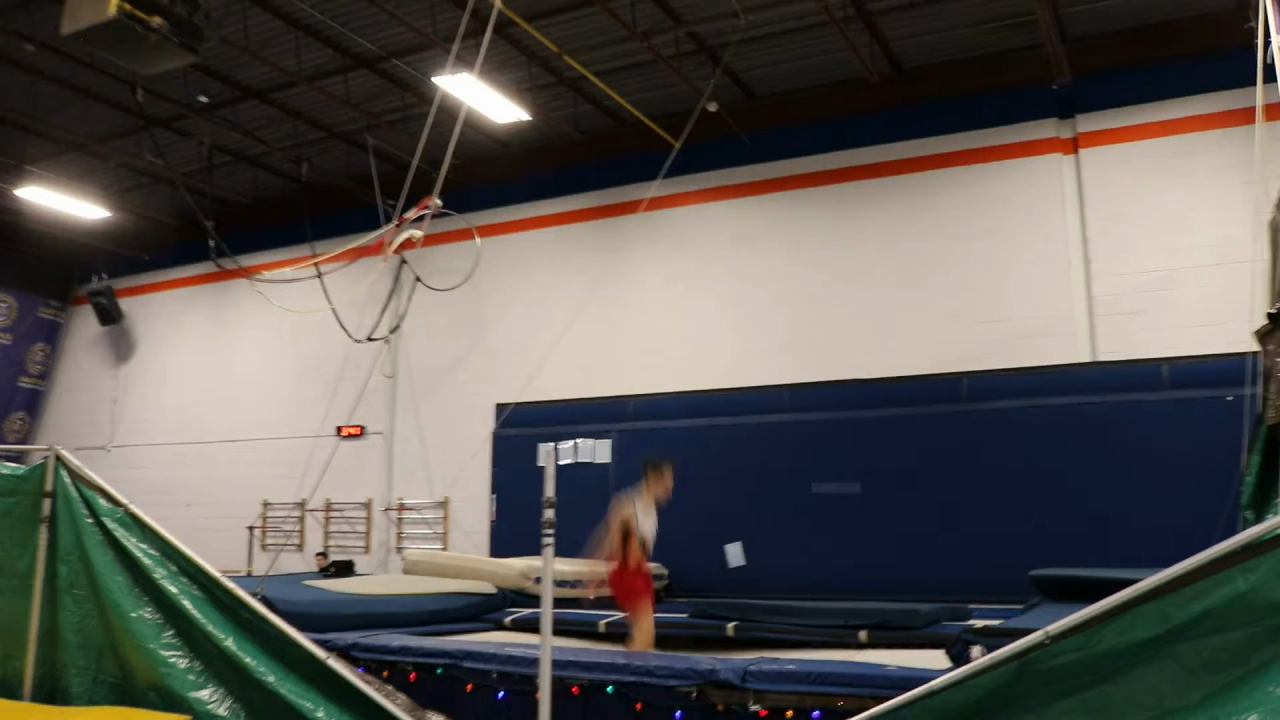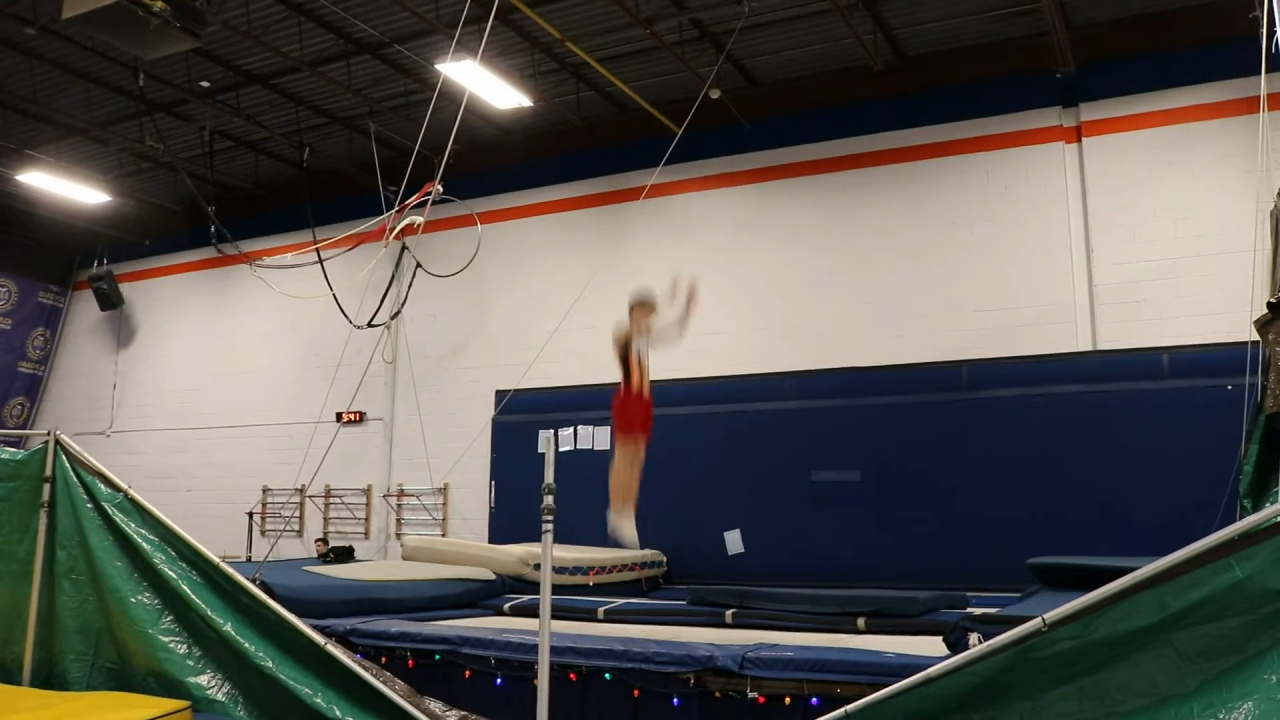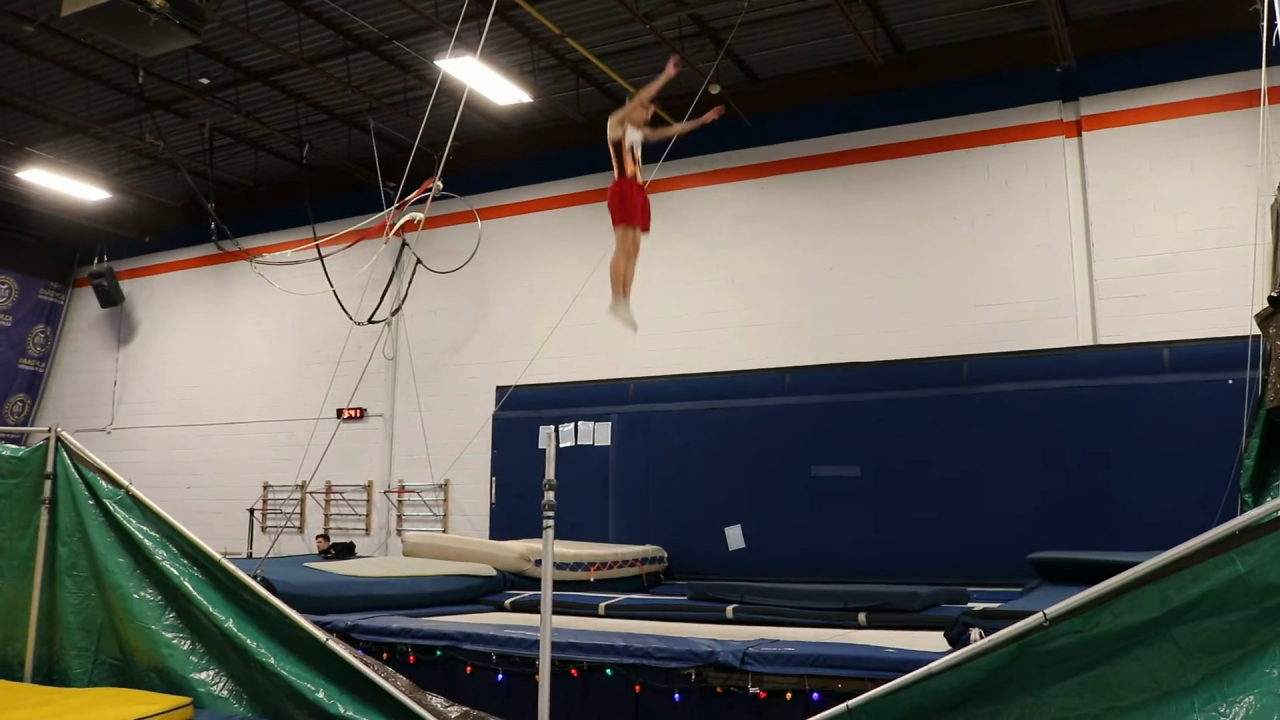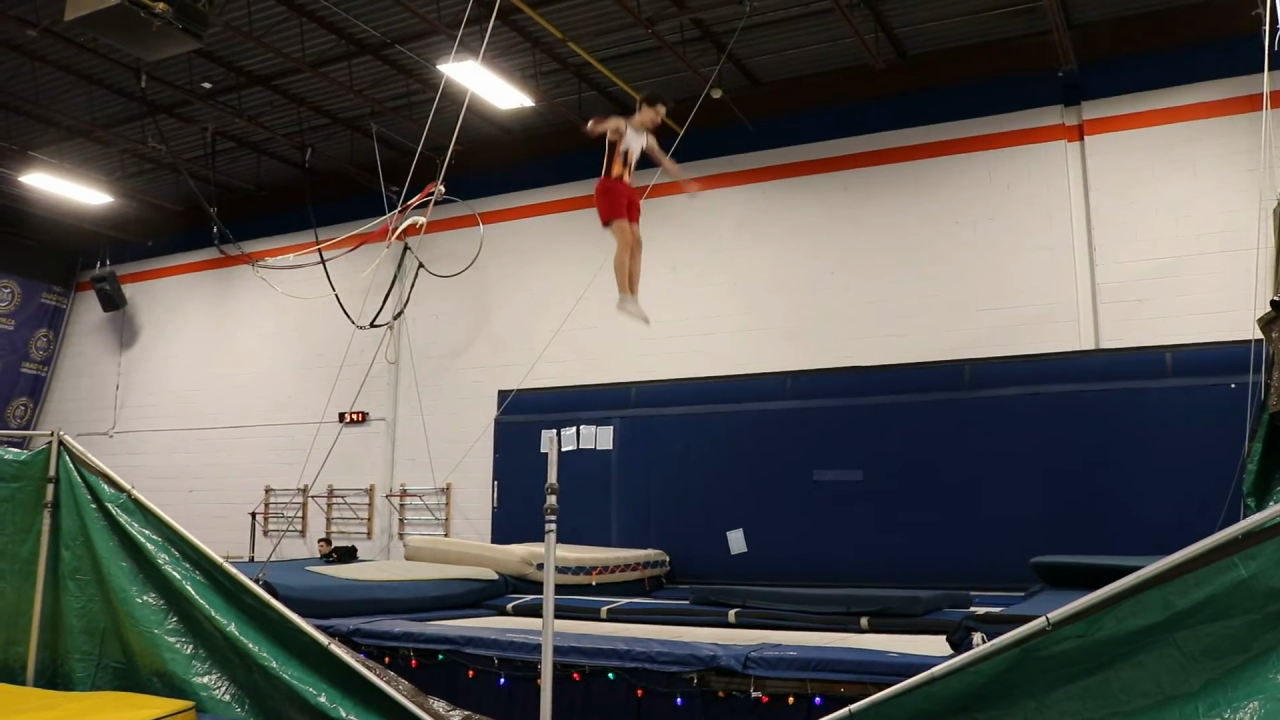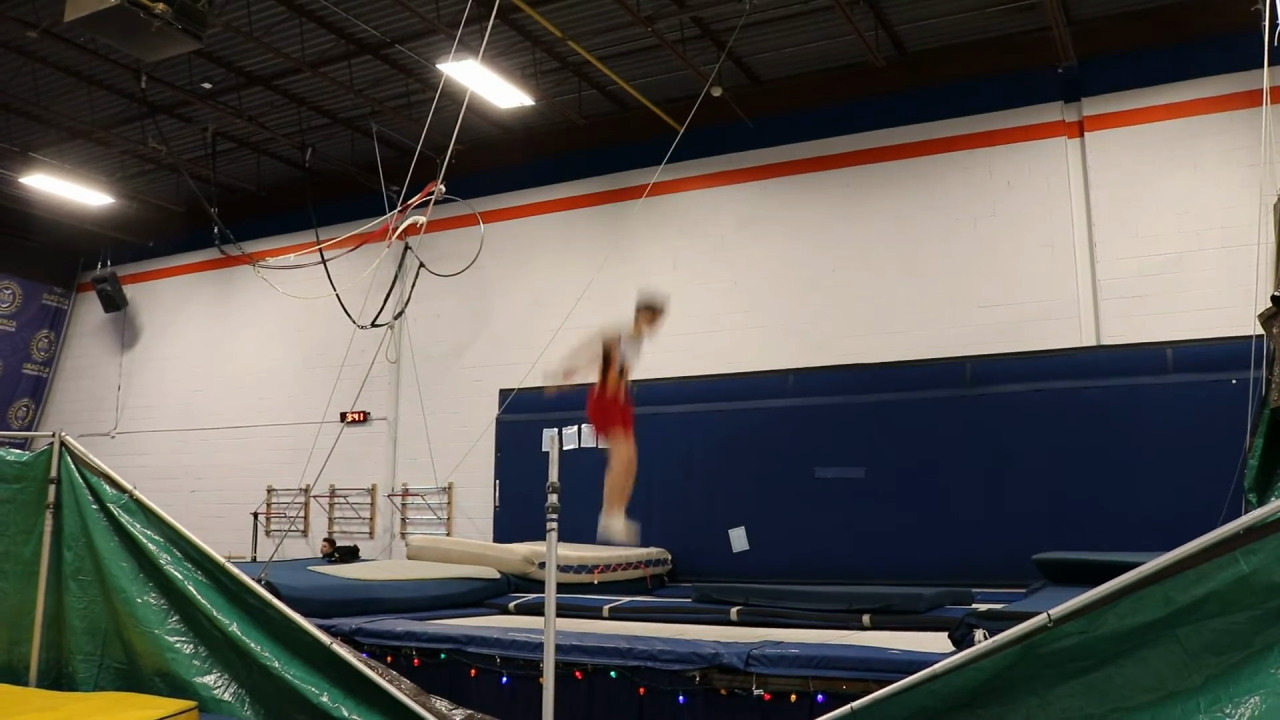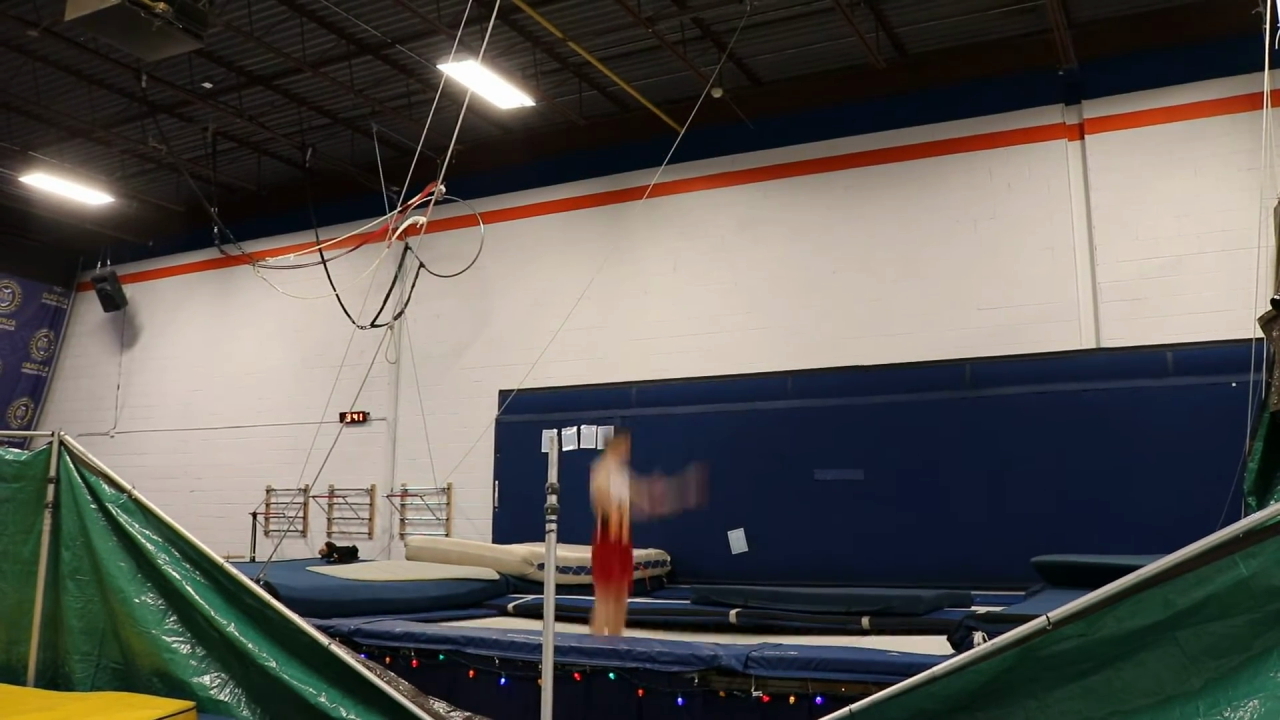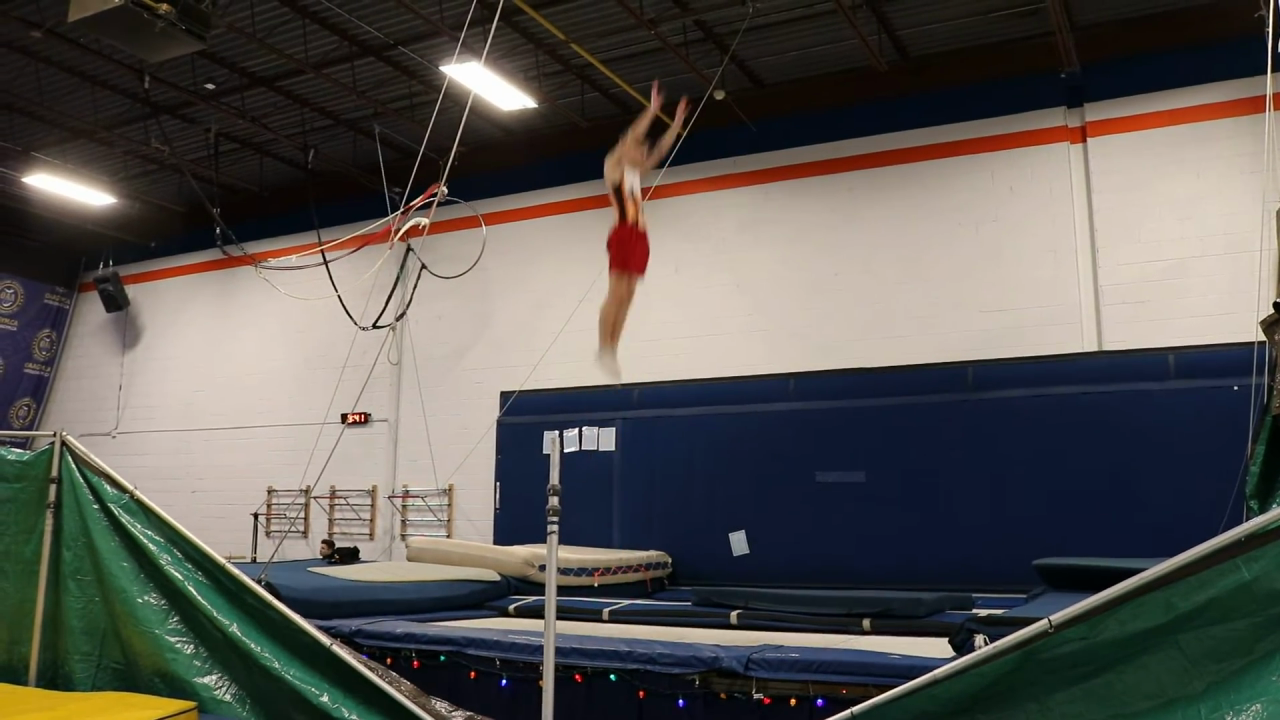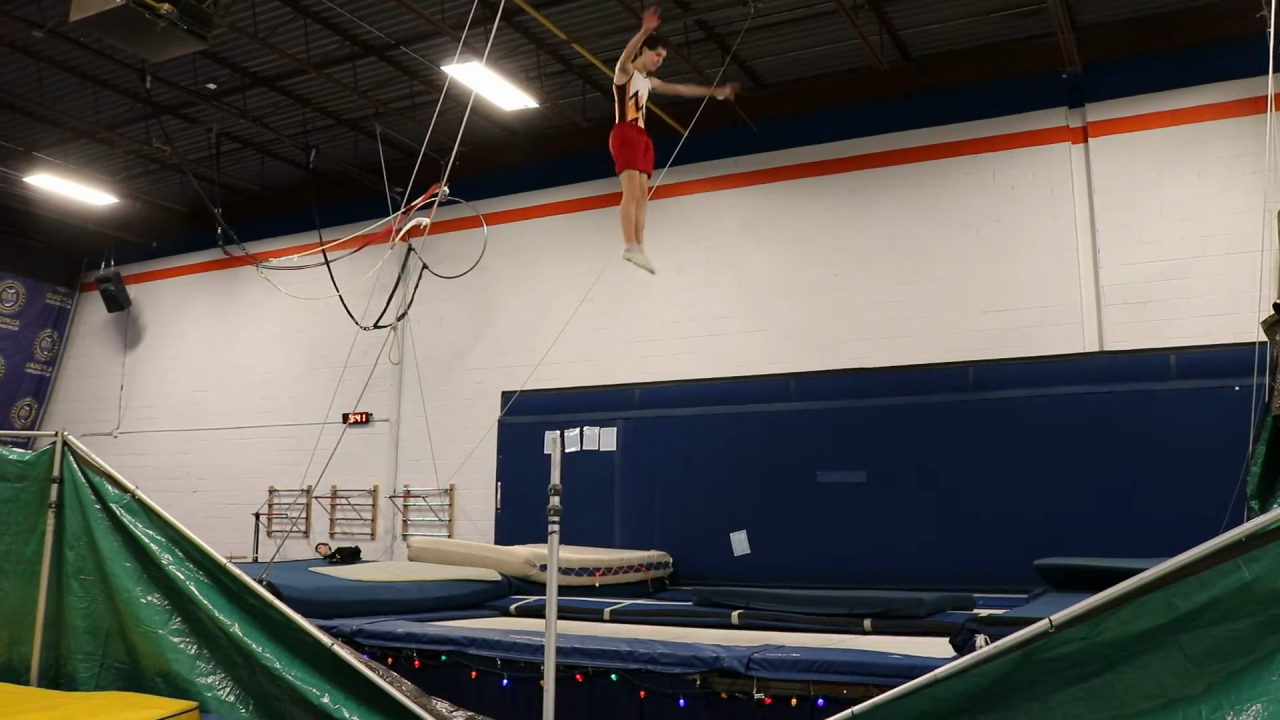
dt=0.4s
person 1, frame 1
left shoulder: (652, 508)
right shoulder: (629, 510)
left hip: (640, 573)
right hip: (623, 576)
left knee: (647, 629)
right knee: (645, 628)
person 1, frame 2
left shoulder: (644, 337)
right shoulder: (623, 333)
left elbow: (675, 333)
left wrist: (687, 308)
right wrist: (667, 304)
left hip: (643, 400)
right hip: (628, 400)
left knee: (636, 461)
right knee: (623, 458)
left ankle: (628, 516)
right ankle: (618, 515)
person 1, frame 3
left shoulder: (638, 132)
right shoulder: (617, 123)
left elbow: (670, 131)
right elbow: (638, 100)
left wrist: (703, 120)
right wrist: (665, 77)
left hip: (638, 191)
right hip: (623, 188)
left knee: (633, 250)
right knee: (623, 247)
left ankle: (624, 304)
right ankle: (618, 302)
person 1, frame 4
left shoulder: (646, 138)
right shoulder: (620, 125)
left elbow: (665, 161)
right elbow: (597, 127)
left wrist: (687, 182)
right wrist: (596, 125)
left hip: (625, 189)
right hip: (609, 188)
left knee: (635, 243)
right knee: (625, 242)
left ankle: (632, 300)
right ankle: (624, 299)
person 1, frame 5
left shoulder: (638, 339)
right shoulder: (614, 336)
right elbow: (581, 355)
right wrist: (561, 373)
left hip: (619, 402)
right hip: (603, 401)
left knee: (630, 461)
right knee: (623, 455)
left ankle: (618, 519)
right ankle: (611, 516)
person 1, frame 6
left shoulder: (624, 476)
right shoulder: (601, 478)
left elbow: (644, 501)
right elbow: (606, 503)
left wrist: (684, 493)
left hip: (622, 549)
right hip: (608, 550)
left knee: (619, 605)
right knee: (605, 605)
person 1, frame 7
left shoulder: (634, 174)
right shoulder: (614, 166)
left elbow: (660, 151)
right elbow: (630, 139)
left wrist: (677, 123)
right wrist: (653, 110)
left hip: (638, 237)
right hip: (623, 236)
left knee: (626, 297)
right knee: (616, 295)
left ankle: (611, 351)
right ankle: (604, 349)
person 1, frame 8
left shoulder: (648, 81)
right shoulder: (624, 69)
left elbow: (681, 89)
right elbow: (630, 51)
left wrist: (715, 92)
right wrist: (645, 29)
left hip: (641, 135)
right hip: (625, 133)
left knee: (641, 192)
right knee: (631, 192)
left ankle: (638, 247)
right ankle: (632, 245)
